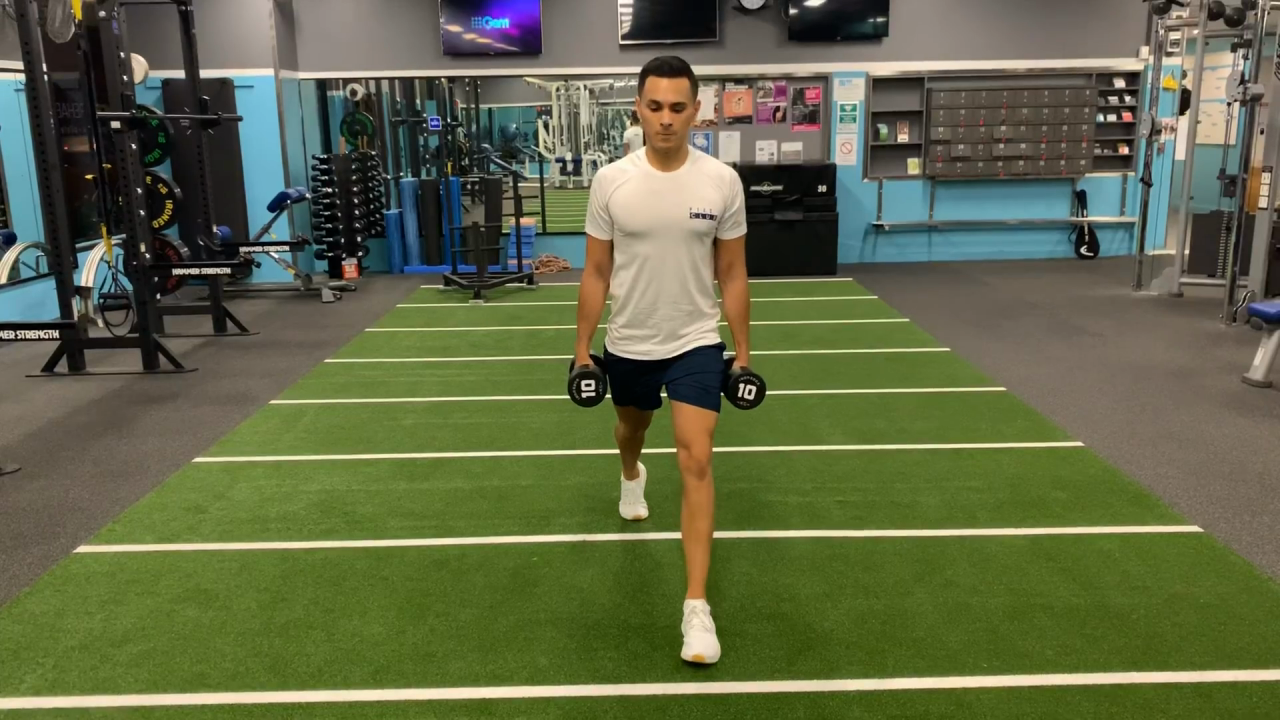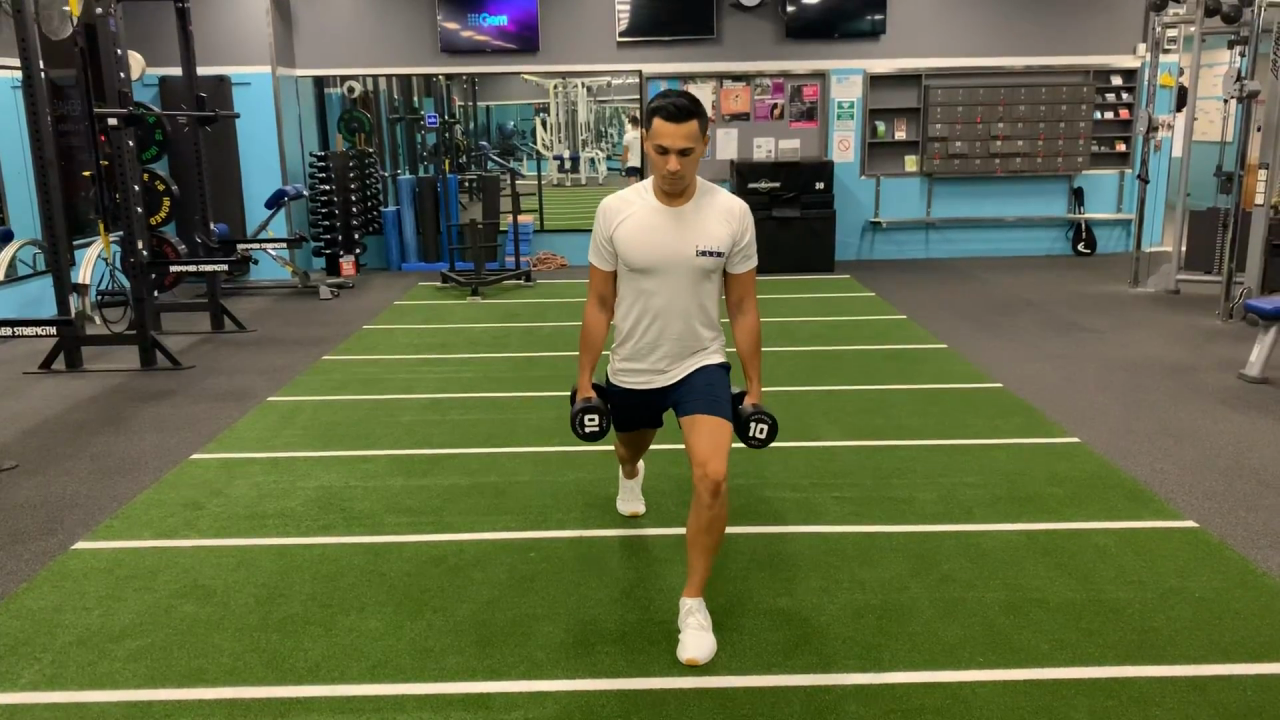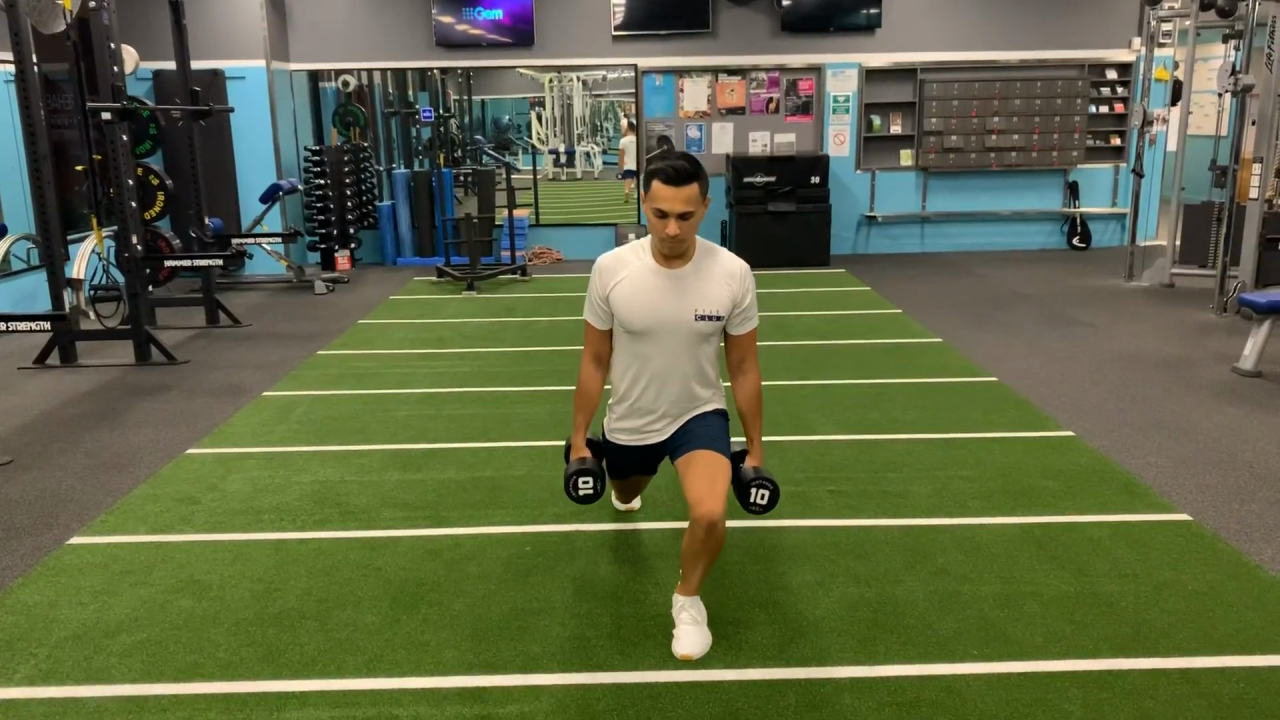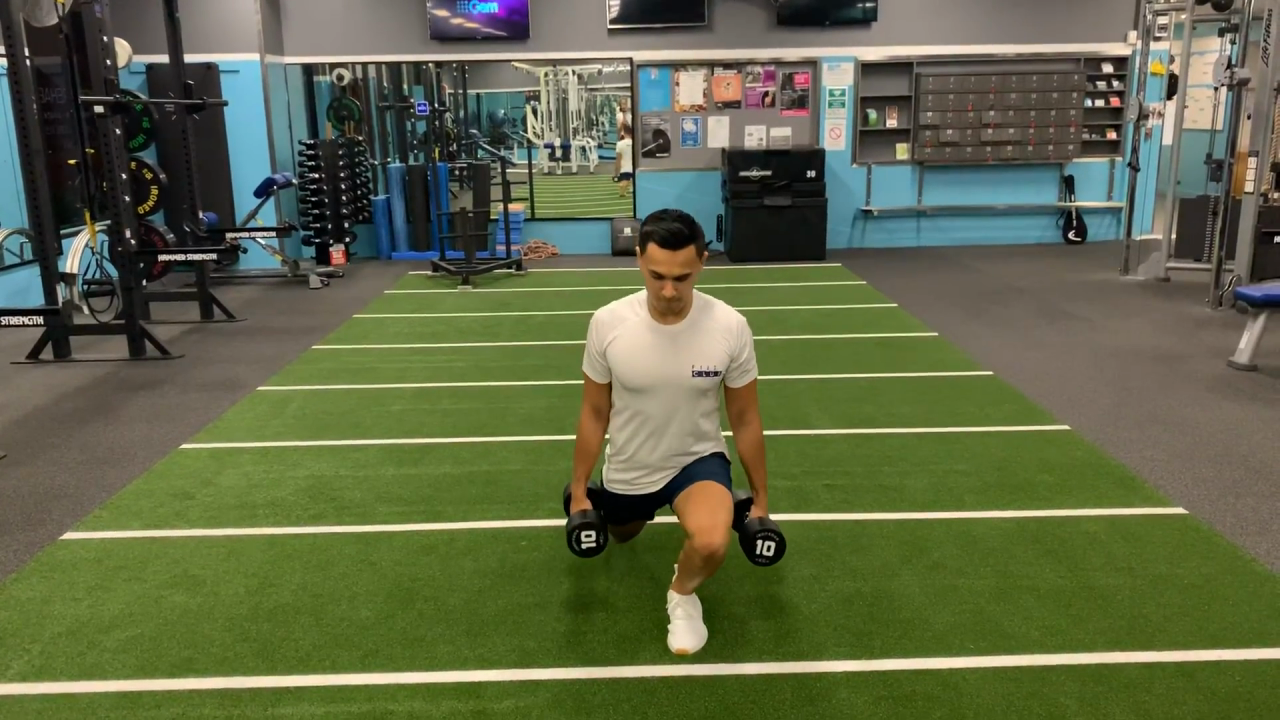
dt=0.7s
person 1, frame 1
left shoulder: (721, 180)
right shoulder: (611, 180)
left elbow: (732, 275)
right elbow: (597, 273)
left wrist: (743, 351)
right wrist: (582, 347)
left hip: (695, 344)
right hip: (628, 345)
left knee: (695, 462)
right knee: (630, 427)
left ankle: (697, 605)
right ankle: (631, 476)
person 1, frame 2
left shoulder: (732, 213)
right shoulder: (615, 211)
left elbow: (743, 308)
right elbow: (599, 304)
left wrist: (754, 386)
right wrist: (584, 380)
left hip: (702, 365)
right hip: (631, 371)
left knee: (712, 478)
right knee: (632, 445)
left ankle: (693, 603)
right ankle: (630, 472)
person 1, frame 3
left shoulder: (733, 273)
right shoulder: (611, 269)
left elbow: (744, 368)
right elbow: (595, 361)
left wrist: (755, 448)
right wrist: (578, 437)
left hip: (699, 414)
right hip: (629, 422)
left knee: (710, 514)
right knee: (625, 492)
left ankle: (687, 597)
right ankle: (627, 487)
person 1, frame 4
left shoulder: (731, 327)
right shoulder: (608, 323)
left elbow: (745, 420)
right elbow: (594, 414)
left wrist: (760, 498)
right wrist: (579, 489)
left hip: (698, 459)
right hip: (628, 469)
left knee: (711, 543)
right knee: (623, 535)
left ankle: (682, 593)
right ankle: (640, 511)
